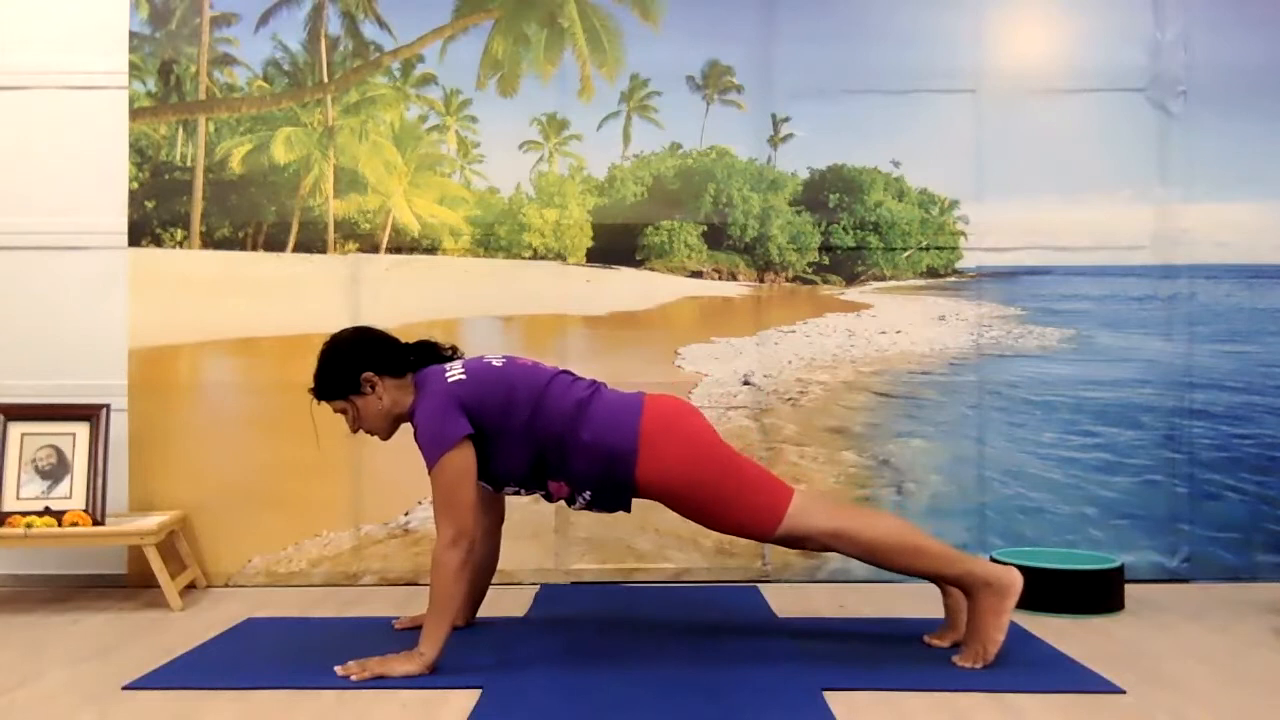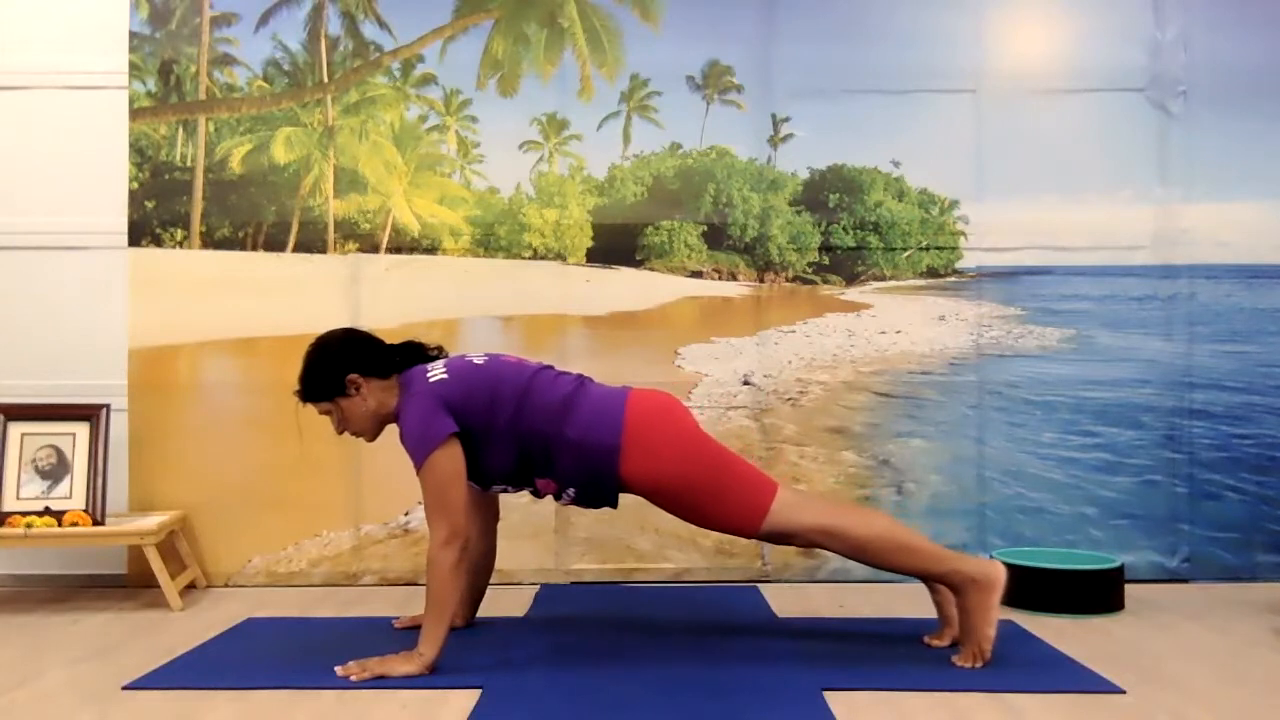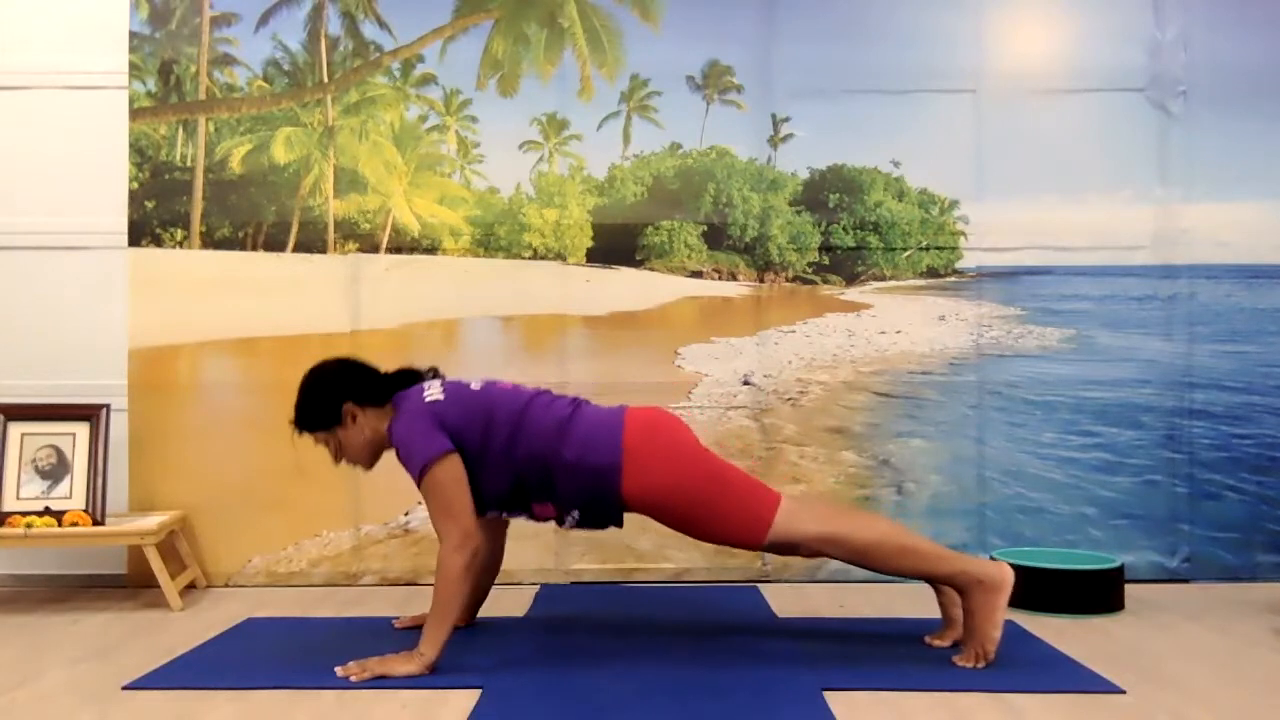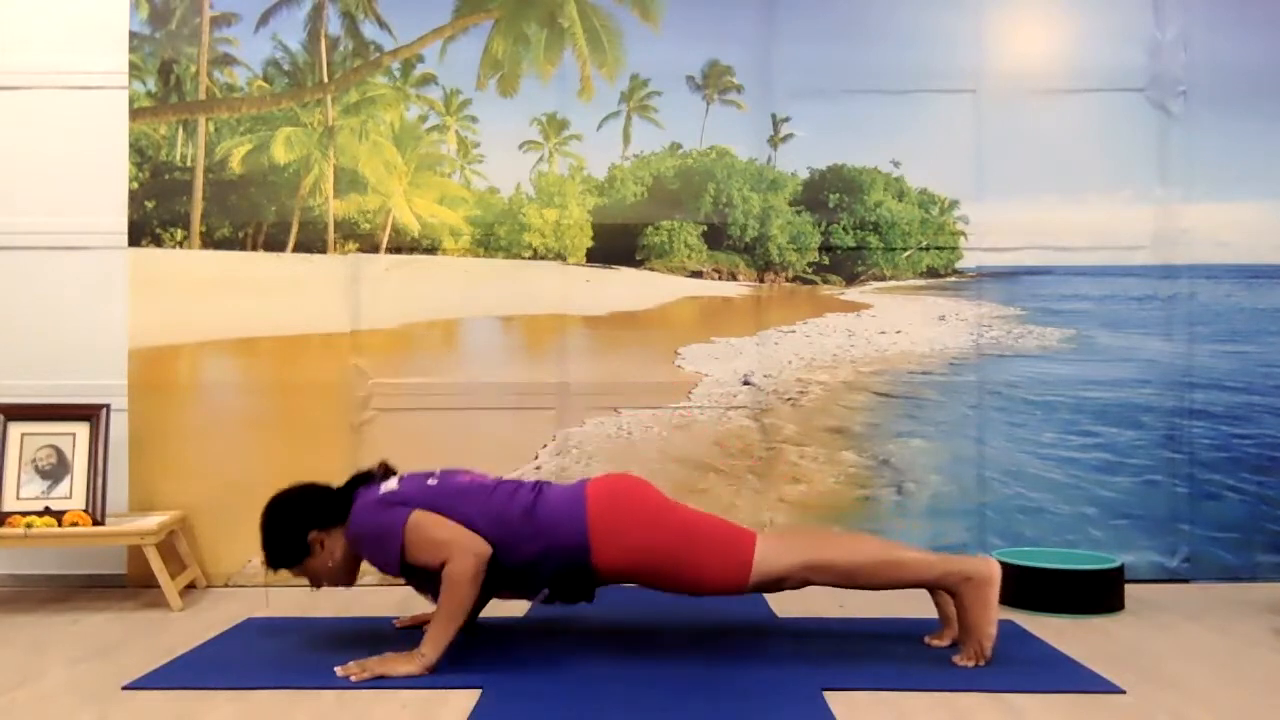
dt=0.5s
person 1, frame 1
left shoulder: (432, 405)
right shoulder: (456, 388)
left elbow: (456, 538)
right elbow: (488, 519)
left wrist: (423, 653)
right wrist: (461, 613)
left hip: (656, 449)
right hip: (652, 436)
left knee: (810, 525)
right knee: (804, 522)
left ankle: (984, 579)
right ankle: (950, 577)
person 1, frame 2
left shoulder: (418, 404)
right shoulder: (443, 388)
left elbow: (450, 537)
right elbow: (482, 518)
left wrist: (423, 653)
right wrist: (460, 612)
left hip: (641, 444)
right hip: (638, 425)
left knee: (799, 520)
right knee: (792, 519)
left ankle: (969, 572)
right ankle: (942, 574)
person 1, frame 3
left shoulder: (411, 424)
right shoulder: (434, 409)
left elbow: (462, 543)
right elbow: (489, 528)
left wrist: (424, 651)
right wrist: (458, 614)
left hip: (641, 460)
right hip: (637, 446)
left knee: (802, 530)
right knee: (794, 530)
left ankle: (975, 575)
right ankle: (947, 576)
person 1, frame 4
left shoulder: (369, 521)
right shoulder: (393, 495)
left elbow: (473, 553)
left wrist: (425, 653)
right wrist: (451, 614)
left hip: (610, 529)
right hip: (606, 507)
left knee: (785, 560)
right knee: (778, 560)
left ankle: (963, 573)
right ankle: (942, 579)
